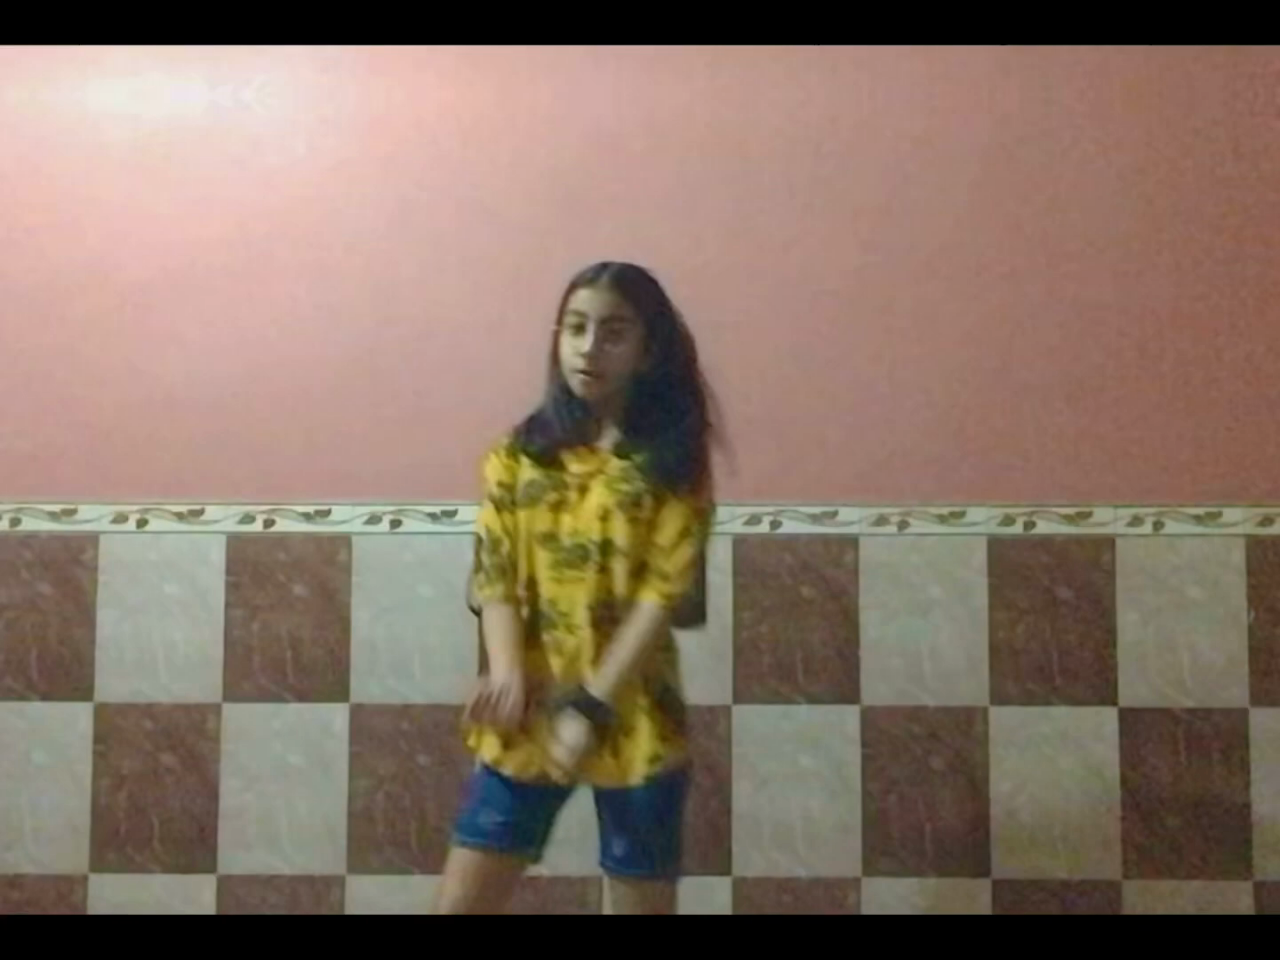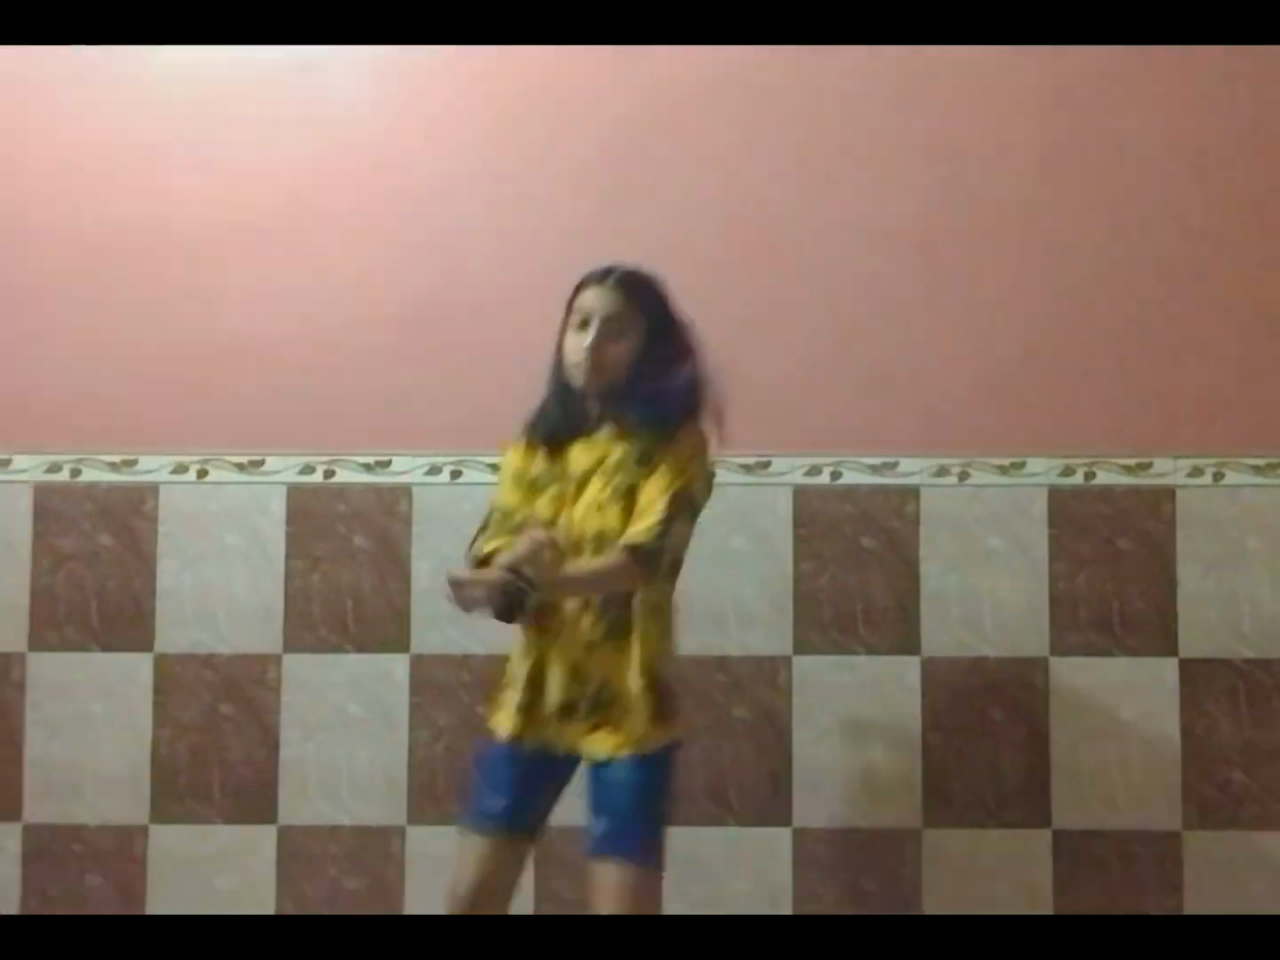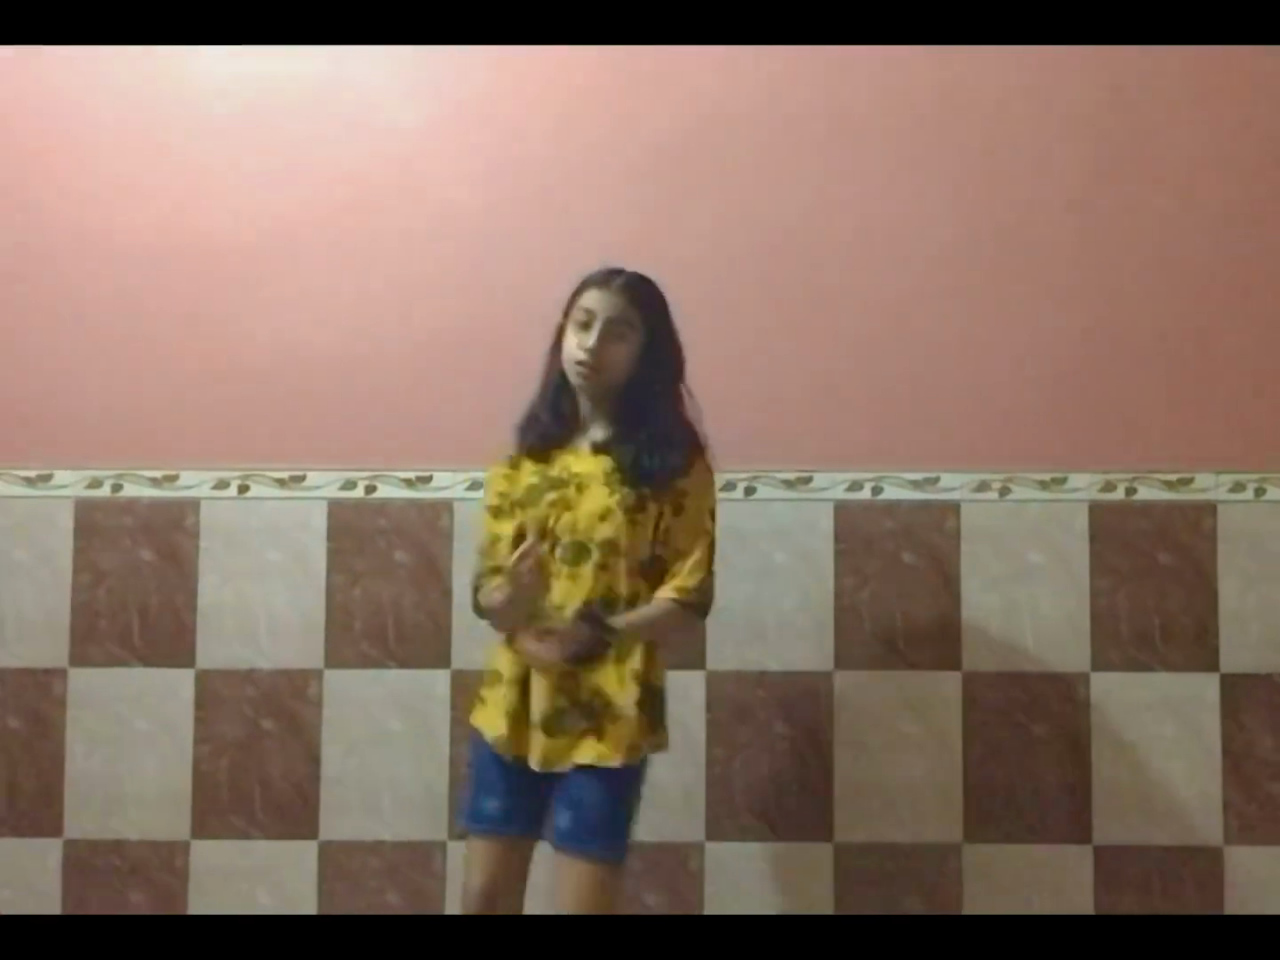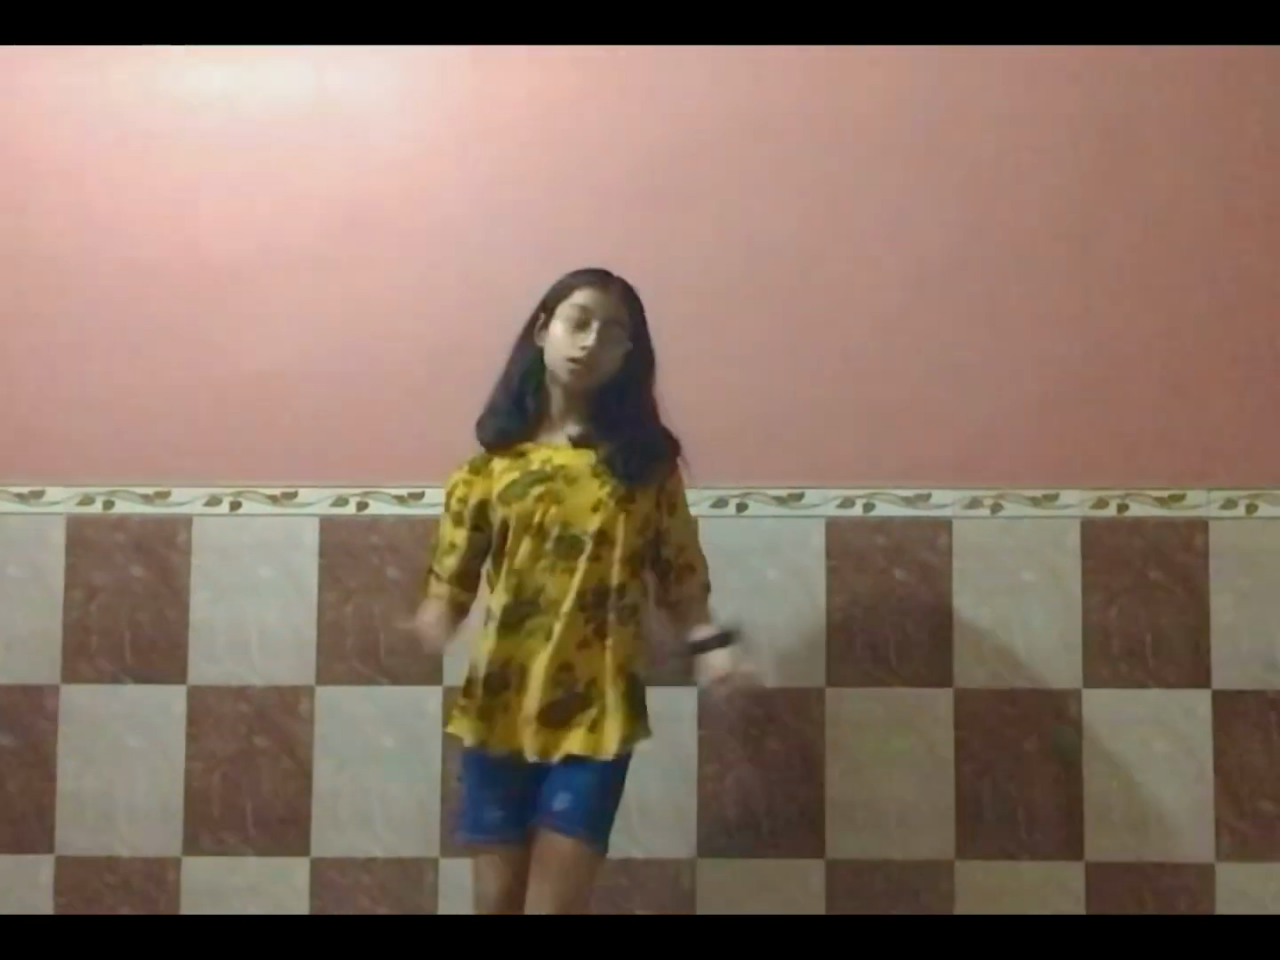
dt=0.2s
person 1, frame 1
left shoulder: (676, 464)
right shoulder: (516, 457)
left elbow: (665, 596)
right elbow: (491, 581)
left wrist: (592, 707)
right wrist: (504, 672)
left hip: (632, 720)
right hip: (525, 719)
left knee: (642, 919)
right knee: (459, 911)
person 1, frame 2
left shoulder: (674, 441)
right shoulder: (535, 448)
left elbow: (637, 563)
right elbow: (490, 557)
left wrist: (521, 581)
right wrist: (512, 564)
left hip: (626, 704)
right hip: (533, 696)
left knee: (624, 911)
right knee: (471, 898)
person 1, frame 3
left shoulder: (671, 460)
right shoulder: (525, 459)
left elbow: (686, 596)
right elbow: (490, 585)
left wrist: (595, 634)
right wrist: (508, 601)
left hip: (609, 713)
right hip: (515, 704)
left knee: (583, 914)
right knee: (485, 899)
person 1, frame 4
left shoulder: (643, 457)
right shoulder: (492, 460)
left elbow: (677, 579)
right elbow: (451, 577)
left wrist: (709, 639)
right wrist: (435, 616)
left hip: (596, 707)
right hip: (500, 703)
left knee: (557, 902)
right knee: (497, 901)
